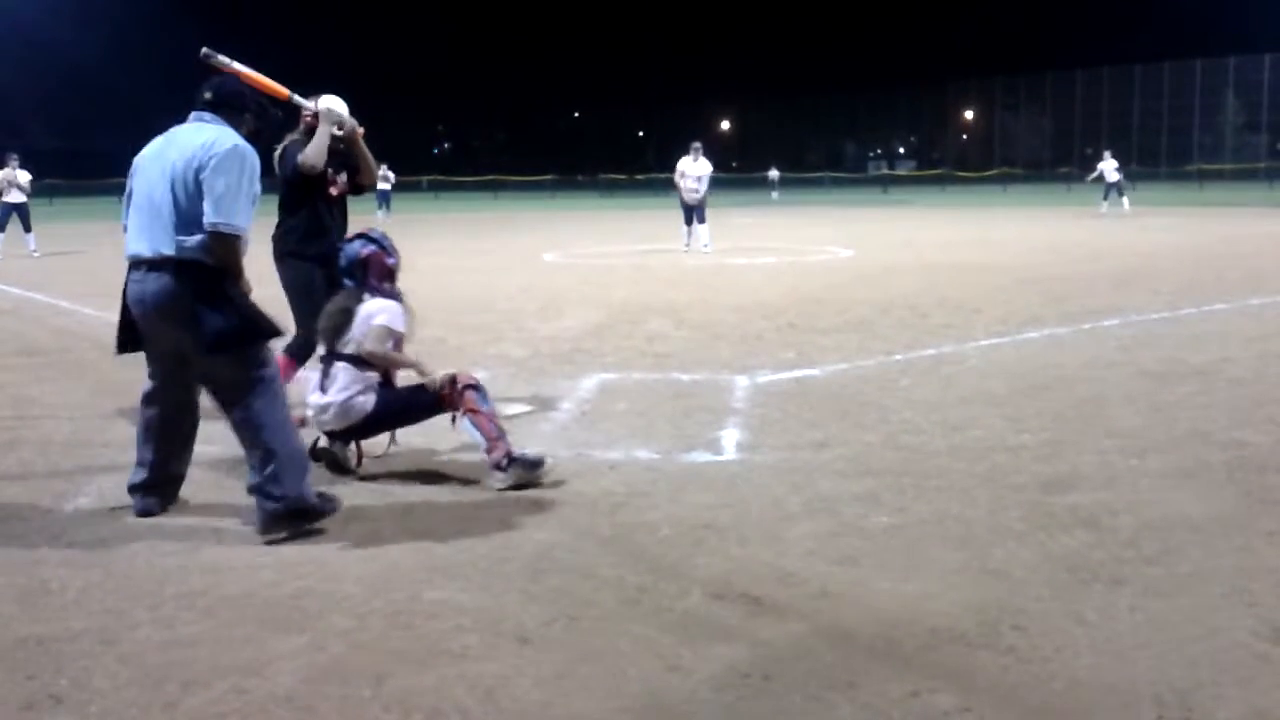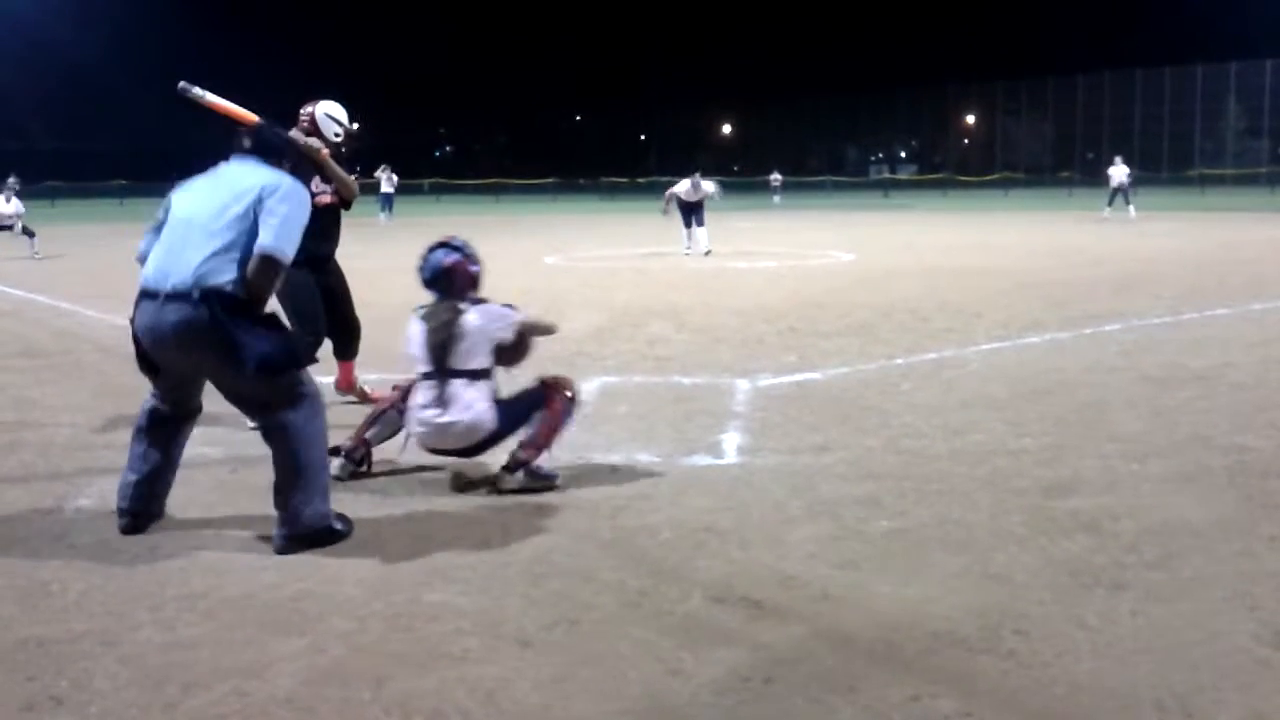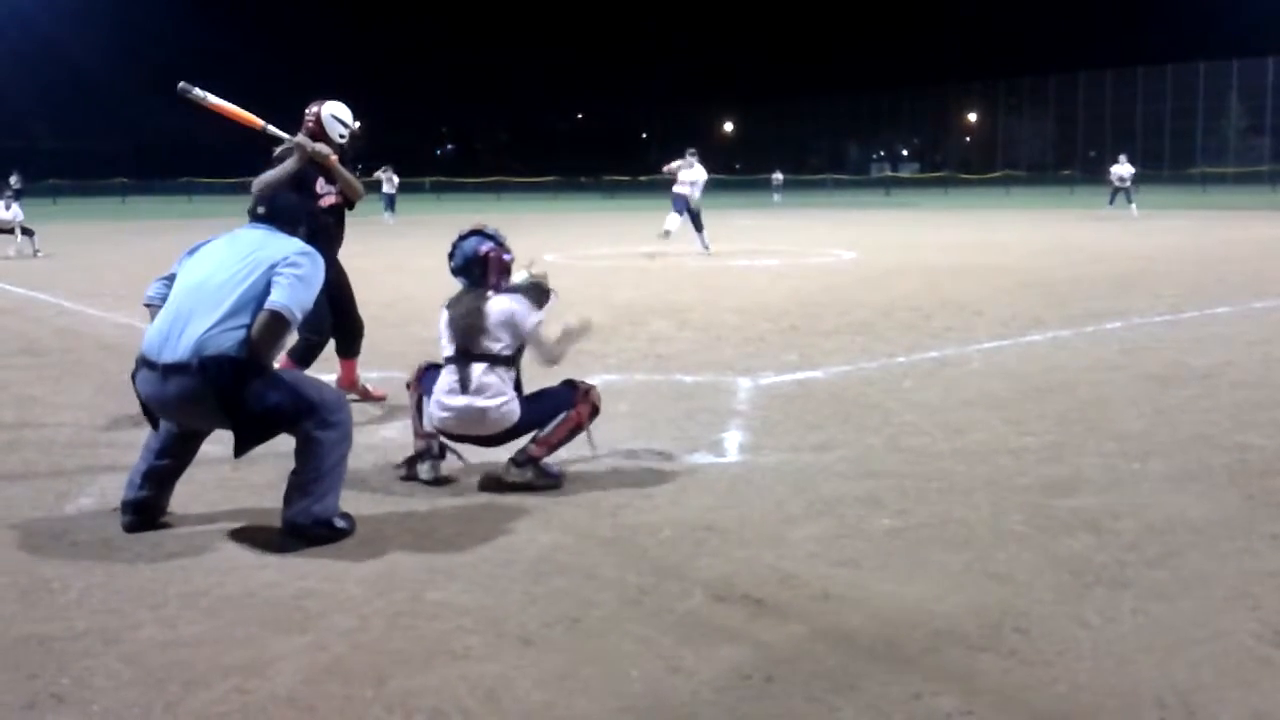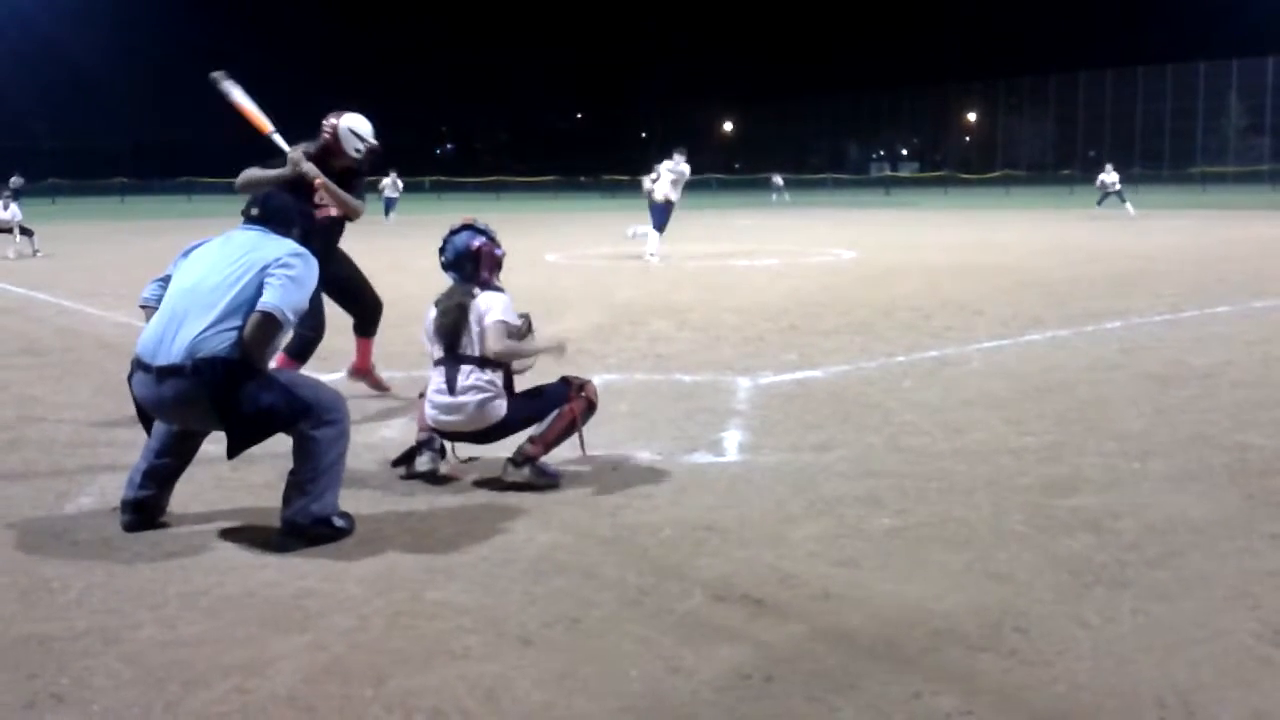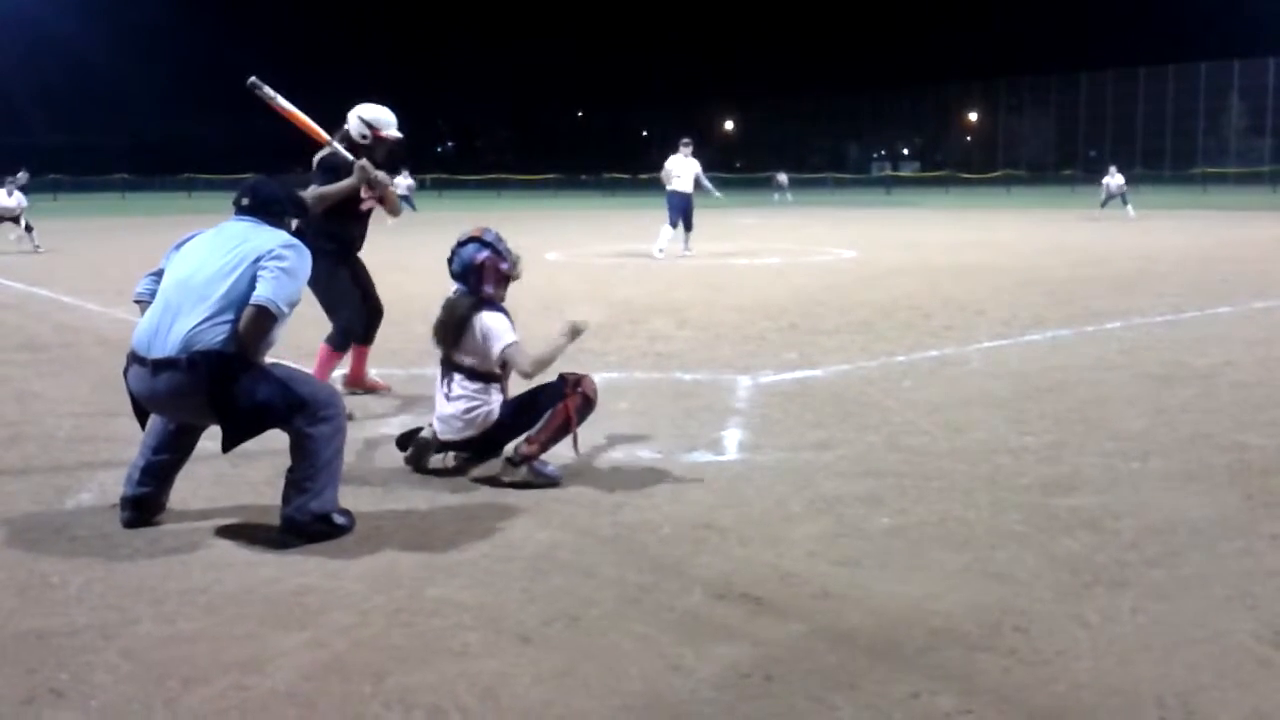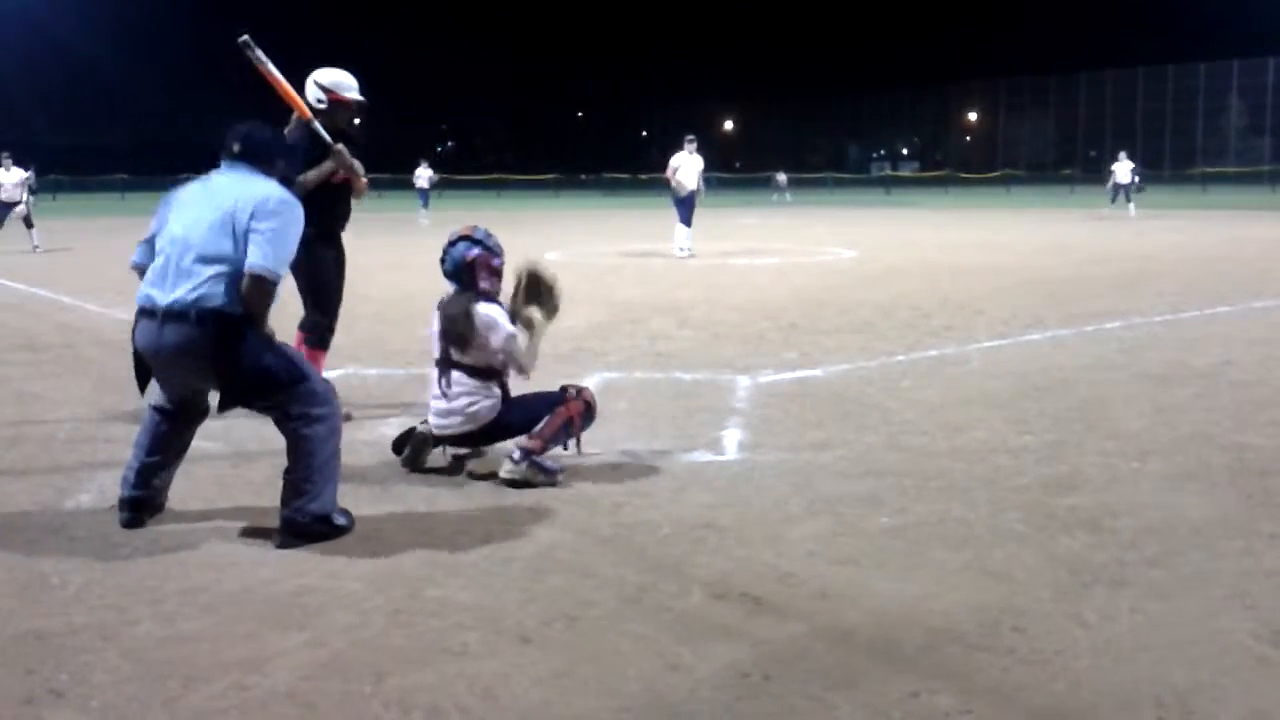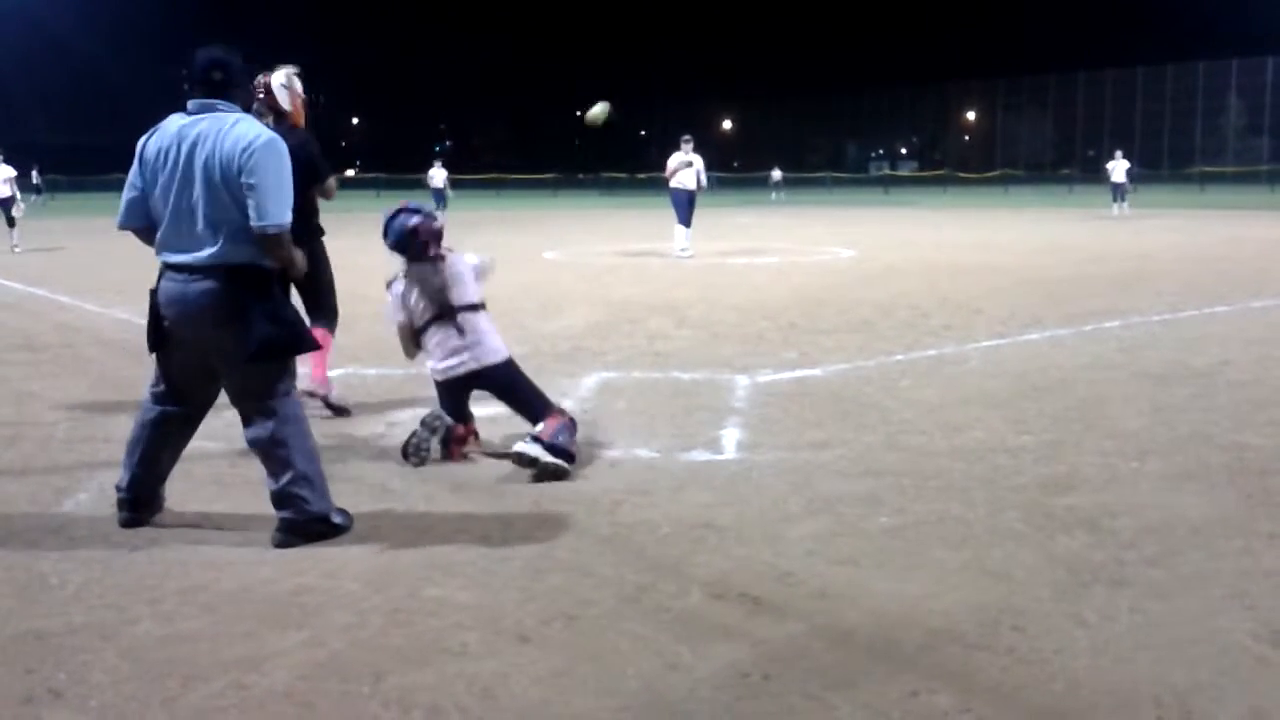
dt=0.5s
person 1, frame 1
left shoulder: (154, 146)
right shoulder: (232, 148)
left elbow: (131, 224)
right elbow: (223, 234)
right wrist: (237, 281)
left hip: (141, 283)
right hip: (193, 285)
left knee: (166, 391)
right knee: (253, 386)
left ankle: (151, 490)
right ankle: (285, 497)
person 1, frame 2
left shoulder: (192, 184)
right shoulder: (285, 186)
left elbow: (147, 250)
right elbow: (269, 259)
right wrist: (250, 313)
left hip: (149, 314)
right hip: (207, 315)
left knee: (168, 408)
right knee: (295, 405)
left ankle: (137, 507)
right ankle: (306, 521)
person 1, frame 3
left shoulder: (210, 245)
right shoulder: (301, 253)
left elbow: (156, 296)
right elbow: (277, 317)
right wrist: (254, 378)
left hip: (151, 376)
right hip: (210, 377)
left knee: (187, 411)
right knee: (329, 410)
left ankle: (140, 505)
right ankle: (311, 522)
person 1, frame 4
left shoulder: (203, 247)
right shoulder: (293, 255)
left elbow: (151, 298)
right elbow: (267, 317)
right wrist: (251, 373)
left hip: (145, 381)
right hip: (204, 382)
left knee: (187, 398)
right knee: (326, 410)
left ankle: (141, 503)
right ankle: (309, 520)
person 1, frame 5
left shoulder: (196, 239)
right shoulder: (286, 246)
left elbow: (146, 293)
right elbow: (261, 313)
right wrist: (246, 366)
left hip: (141, 375)
right hip: (199, 376)
left knee: (184, 399)
right knee: (322, 406)
left ankle: (140, 500)
right ankle: (309, 517)
person 1, frame 6
left shoulder: (183, 193)
right shoulder: (275, 199)
left elbow: (142, 261)
right elbow: (259, 278)
right wrist: (259, 330)
left hip: (150, 329)
right hip: (210, 331)
left knee: (176, 405)
right knee: (313, 404)
left ankle: (138, 500)
right ankle: (309, 518)
person 1, frame 7
left shoulder: (156, 137)
right shoulder: (257, 139)
left elbow: (135, 221)
right elbow: (270, 233)
right wrist: (294, 261)
left hip: (174, 287)
right hip: (236, 292)
left knee: (170, 401)
right knee: (270, 404)
left ankle: (136, 500)
right ankle: (306, 514)
person 2, frame 1
left shoulder: (339, 154)
right shoulder: (294, 149)
left elbow: (369, 179)
right elbow: (312, 164)
left wrist: (355, 139)
right wrist: (326, 125)
left hip: (332, 253)
right hip: (298, 254)
right knee: (311, 333)
person 2, frame 2
left shoulder: (331, 162)
left elbow: (351, 192)
left wrist: (324, 159)
left hip: (323, 260)
right hip: (291, 263)
left knee: (348, 327)
right knee: (310, 336)
left ankle: (347, 382)
person 2, frame 3
left shoulder: (331, 164)
right shoulder: (291, 159)
left elbow: (357, 195)
right elbow: (258, 191)
left wrist: (332, 163)
right wrist: (297, 159)
left hip: (326, 260)
left knee: (350, 325)
right knee: (316, 333)
left ankle: (349, 381)
person 2, frame 4
left shoulder: (354, 172)
right shoulder: (304, 162)
left elbow: (356, 211)
right elbow: (243, 183)
left wrist: (322, 182)
right wrist: (286, 173)
left hip: (328, 255)
left knee: (370, 306)
right knee: (310, 330)
left ankle: (364, 368)
person 2, frame 5
left shoulder: (369, 166)
right shoulder: (335, 163)
left elbow: (395, 210)
right elbow: (308, 201)
left wrist: (385, 189)
right wrist: (354, 181)
left hip: (344, 253)
right hip: (319, 253)
left knee: (372, 310)
right knee: (349, 322)
left ankle: (357, 376)
person 2, frame 6
left shoulder: (339, 139)
right shoulder: (301, 138)
left elbow: (357, 192)
right elbow: (288, 188)
left wrist: (354, 172)
right wrist: (328, 165)
left hip: (328, 238)
right hip: (307, 239)
left knee: (321, 311)
right knee: (324, 315)
person 2, frame 7
right shoulder: (300, 139)
right elbow: (328, 191)
right wrist: (320, 162)
right hip: (300, 237)
right knee: (324, 310)
right ankle: (319, 380)
person 3, frame 1
left shoulder: (340, 304)
right shoulder: (386, 306)
right elbow: (371, 350)
right wrist: (417, 365)
left hip: (323, 415)
right hip: (354, 413)
right knee: (460, 385)
left ankle: (338, 441)
right ankle: (504, 462)
person 3, frame 2
left shoulder: (419, 320)
right shoulder: (486, 314)
right elbow: (549, 328)
right wrist: (517, 327)
left hip: (425, 434)
right hip: (475, 433)
left knee: (407, 392)
right knee: (561, 387)
left ankle: (351, 453)
right ankle: (518, 468)
person 3, frame 3
left shoulder: (450, 309)
right shoulder: (513, 303)
right elbow: (550, 356)
right wrist: (570, 333)
left hip: (445, 420)
right hip: (496, 422)
left knee: (426, 373)
right knee: (587, 396)
left ankle: (425, 454)
right ankle: (525, 464)
person 3, frame 4
left shoulder: (438, 307)
right shoulder: (494, 299)
right elbow: (497, 349)
right wrist: (543, 347)
left hip: (440, 419)
right hip: (485, 418)
right knee: (583, 392)
left ankle: (427, 447)
right ankle: (523, 462)
person 3, frame 5
left shoulder: (454, 302)
right shoulder: (491, 318)
right elbow: (528, 368)
left wrist: (507, 276)
right wrist: (565, 338)
left hip: (448, 426)
right hip: (479, 427)
right knee: (582, 388)
left ankle: (435, 439)
right ankle: (521, 460)
person 3, frame 6
left shoulder: (445, 308)
right shoulder: (488, 311)
right elbow: (524, 367)
left wrist: (520, 322)
right wrist: (536, 329)
left hip: (443, 420)
right hip: (478, 418)
right knee: (582, 400)
left ankle: (431, 436)
right ankle: (524, 457)
person 3, frame 7
left shoulder: (400, 286)
right shoulder: (459, 262)
left elbow: (410, 350)
right elbow: (480, 269)
left hip: (447, 371)
right hip: (489, 360)
left knee: (460, 436)
right knee: (559, 423)
left ankle: (442, 430)
right ankle: (538, 445)
